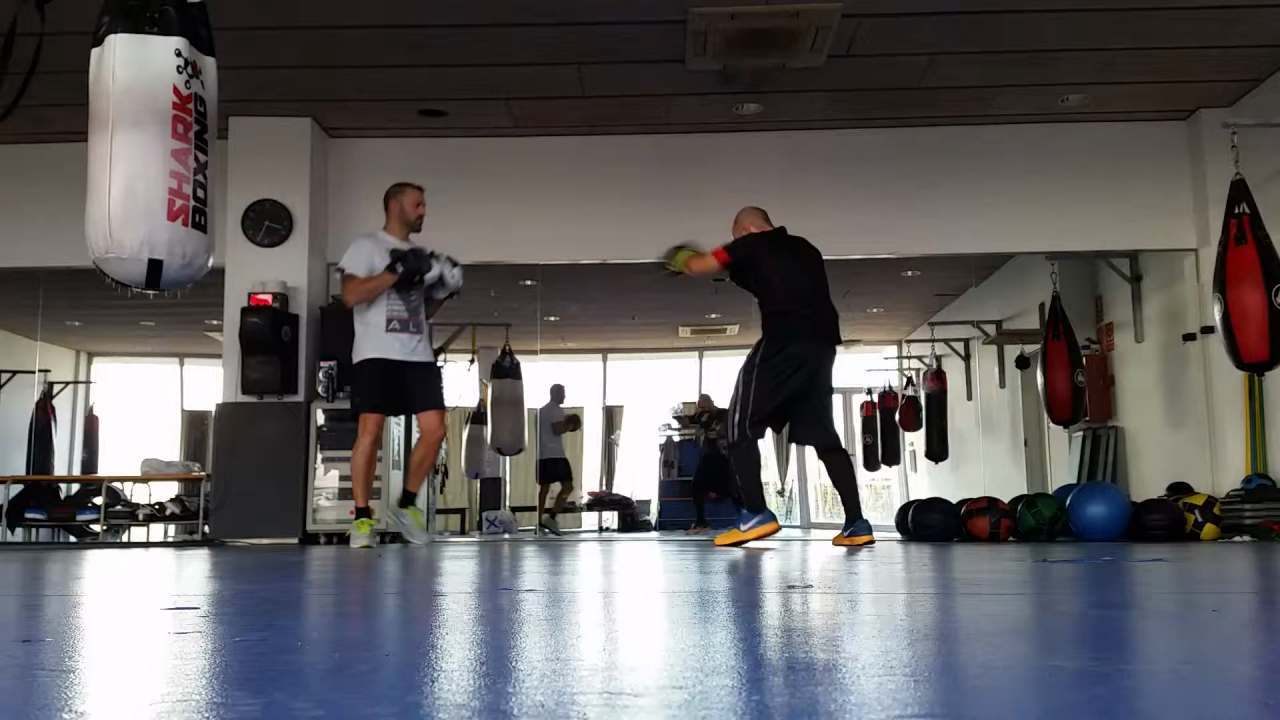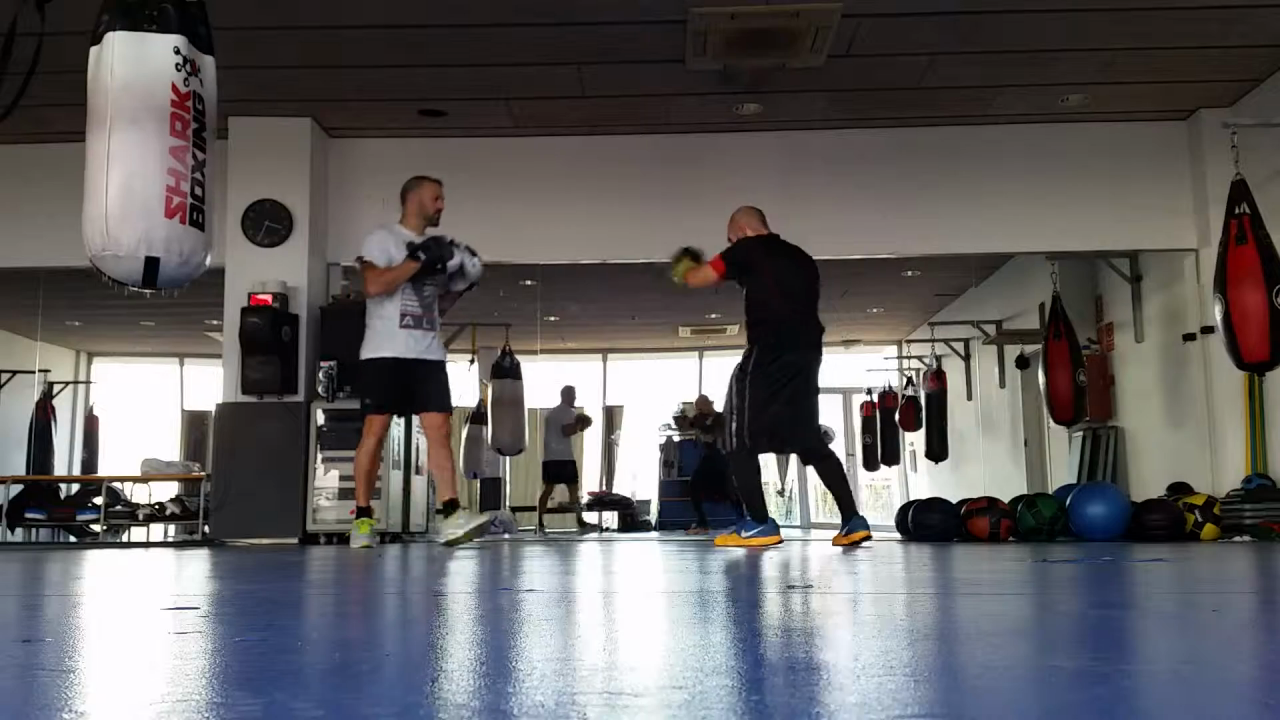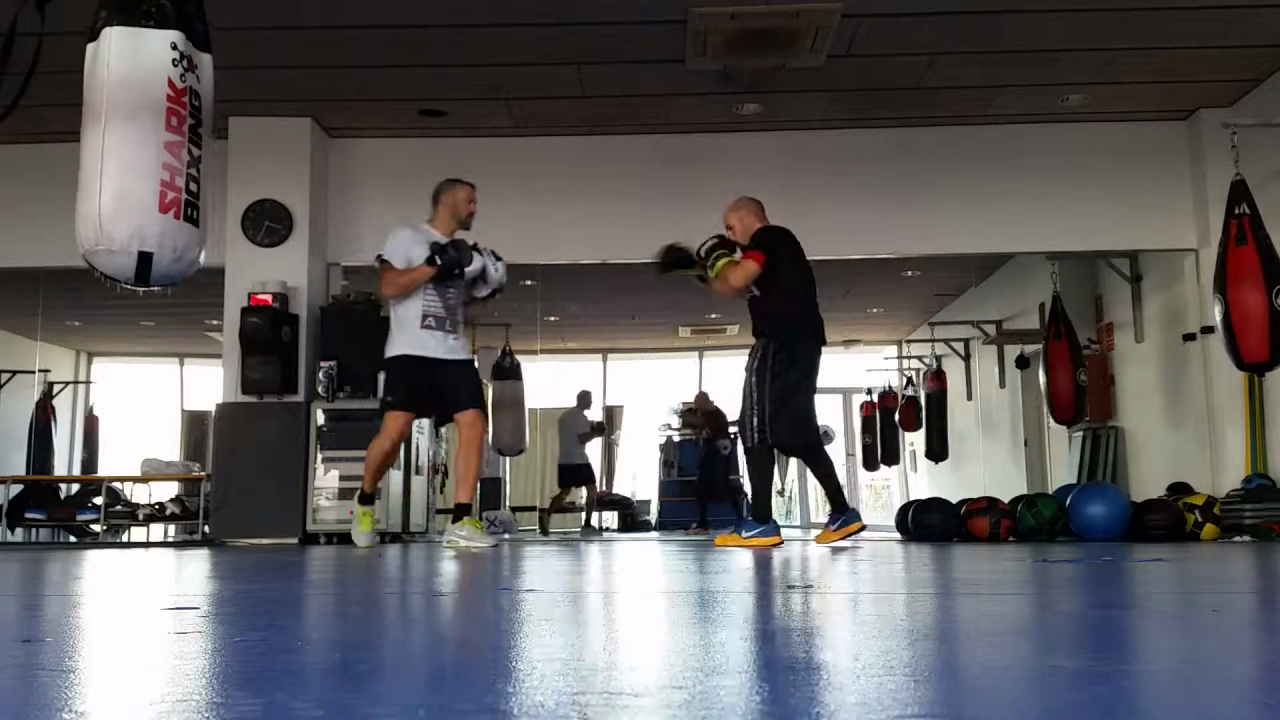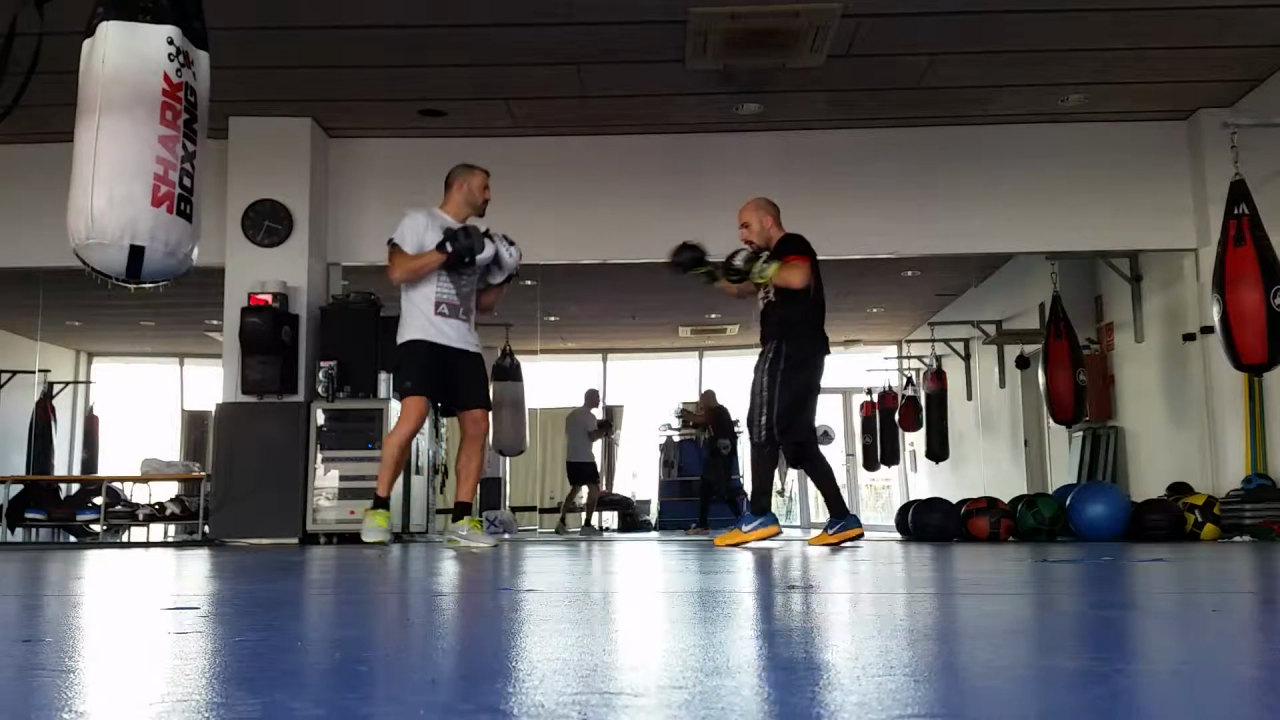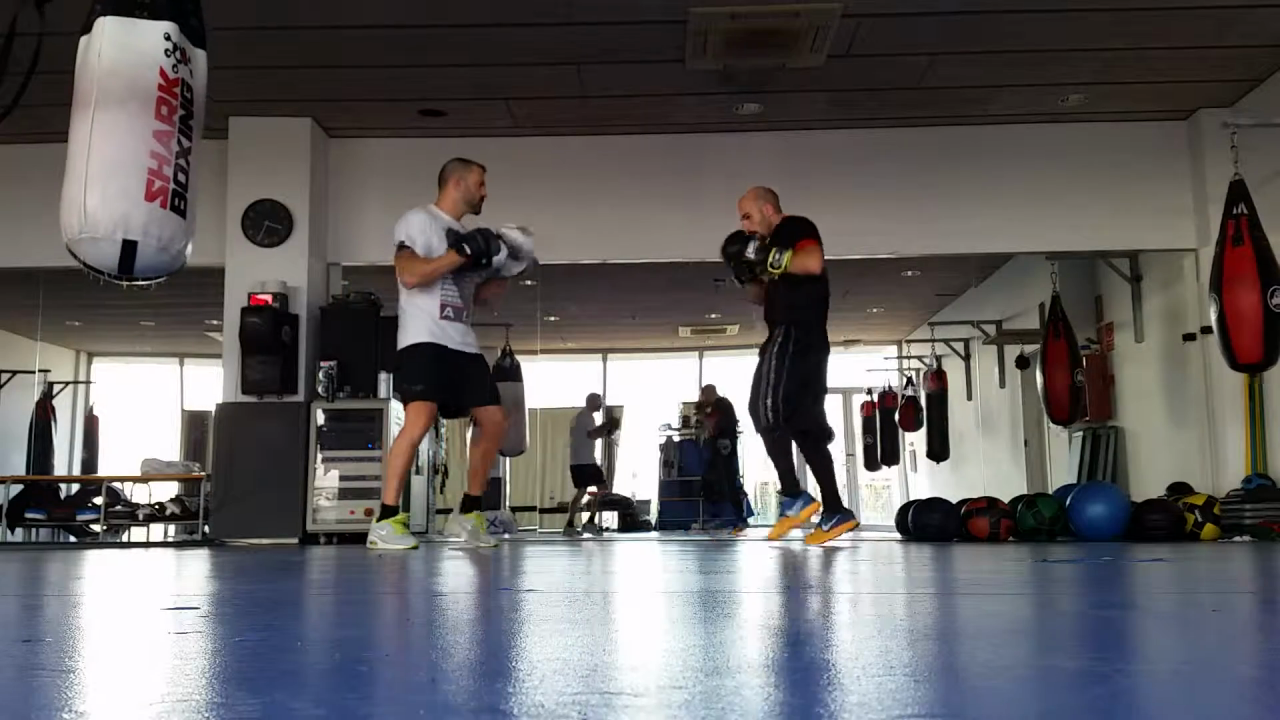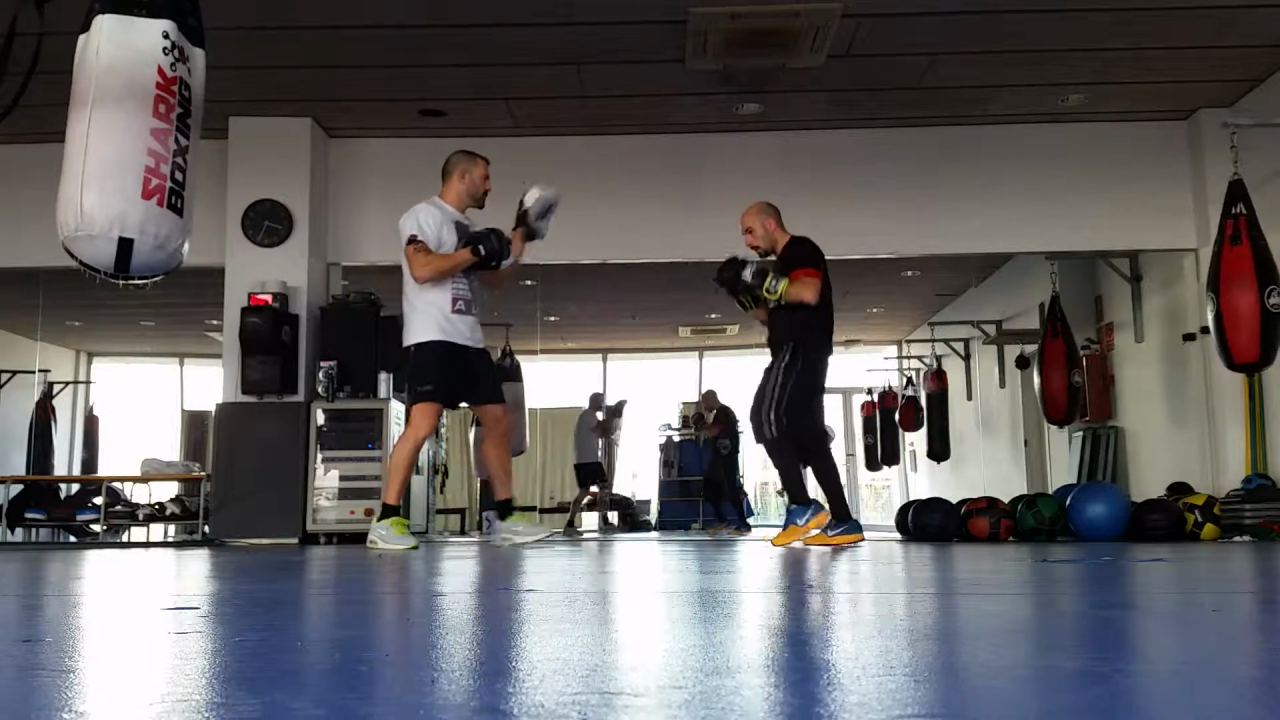
dt=0.2s
person 1, frame 1
left shoulder: (418, 254)
right shoulder: (366, 247)
right elbow: (351, 296)
left wrist: (439, 294)
right wrist: (395, 272)
left hip: (419, 358)
right hip: (375, 356)
left knee: (435, 428)
right knee: (370, 432)
left ankle: (406, 505)
right ankle: (362, 518)
person 1, frame 2
left shoulder: (436, 247)
right shoulder: (382, 239)
right elbow: (373, 285)
left wrist: (459, 284)
right wrist: (419, 260)
left hip: (428, 355)
right hip: (385, 354)
left knee: (439, 429)
right knee: (375, 431)
left ankle: (453, 516)
right ankle: (363, 517)
person 1, frame 3
left shoulder: (466, 254)
right shoulder: (407, 237)
right elbow: (388, 286)
right wrist: (437, 264)
left hip: (455, 356)
right hip: (410, 352)
left knee: (474, 426)
right knee: (395, 430)
left ankle: (461, 521)
right ankle: (366, 506)
person 1, frame 4
left shoulder: (474, 239)
right shoulder: (419, 221)
left elbow: (483, 303)
right elbow: (397, 272)
left wrist: (500, 276)
right wrist: (446, 251)
left hip: (465, 345)
right hip: (422, 339)
left knee: (476, 427)
right knee: (412, 417)
left ankle: (461, 521)
right ankle: (378, 510)
person 1, frame 5
left shoulder: (464, 235)
right shoulder: (417, 221)
left elbow: (480, 295)
right elbow: (410, 275)
left wrist: (503, 269)
right wrist: (463, 253)
left hip: (464, 345)
right hip: (424, 342)
left knee: (493, 422)
right knee: (419, 422)
left ankle: (467, 515)
right ankle: (386, 520)
person 1, frame 6
left shoulder: (465, 226)
right shoulder: (423, 214)
left elbow: (497, 271)
right elbow: (422, 270)
left wrist: (522, 232)
right wrist: (475, 250)
left hip: (469, 342)
right hip: (431, 339)
left knee: (497, 422)
right knee: (423, 423)
left ankle: (506, 519)
right ankle: (386, 520)
person 2, frame 1
left shoulder: (756, 244)
right shoulder: (807, 250)
left elbow: (701, 264)
left wrist: (679, 256)
left hip: (782, 343)
right hip: (821, 346)
left knee: (740, 426)
right knee: (823, 434)
left ankle: (756, 515)
right ankle: (856, 523)
person 2, frame 2
left shoulder: (748, 248)
right shoulder: (802, 258)
left elbow: (699, 279)
left wrist: (683, 263)
left hip: (767, 352)
right hip: (805, 352)
left knee: (741, 433)
right knee: (808, 438)
left ankle: (758, 523)
right ankle: (853, 520)
person 2, frame 3
left shoulder: (770, 239)
right shoulder: (771, 249)
left elbow: (735, 281)
right elbow: (730, 290)
left wrist: (714, 257)
right wrist: (694, 265)
left hip: (782, 345)
right hip: (801, 347)
left knee: (756, 427)
right knee: (800, 433)
left ankle: (761, 522)
right ankle: (843, 514)
person 2, frame 4
left shoulder: (791, 245)
right shoulder: (771, 257)
left elbow: (798, 278)
right elbow: (739, 289)
left wrist: (758, 266)
left hip: (788, 349)
right hip: (802, 352)
left knee: (763, 424)
right knee: (798, 439)
left ankle: (759, 516)
right ankle: (842, 520)
person 2, frame 5
left shoulder: (796, 227)
right shoulder: (775, 244)
left elbow: (815, 263)
right elbow: (763, 297)
left wrist: (766, 257)
right wrist: (745, 269)
left hip: (796, 336)
right hip: (795, 339)
left knee: (767, 408)
right knee: (806, 426)
left ankle: (795, 497)
right ankle: (835, 513)
person 2, frame 6
left shoulder: (802, 250)
right shoulder: (778, 264)
left elbow: (810, 293)
right elbow: (768, 317)
left wrist: (764, 280)
right wrist: (741, 292)
left hip: (801, 352)
right hip: (794, 355)
left knee: (767, 419)
right knee: (808, 438)
left ankle: (802, 507)
right ankle: (843, 521)
